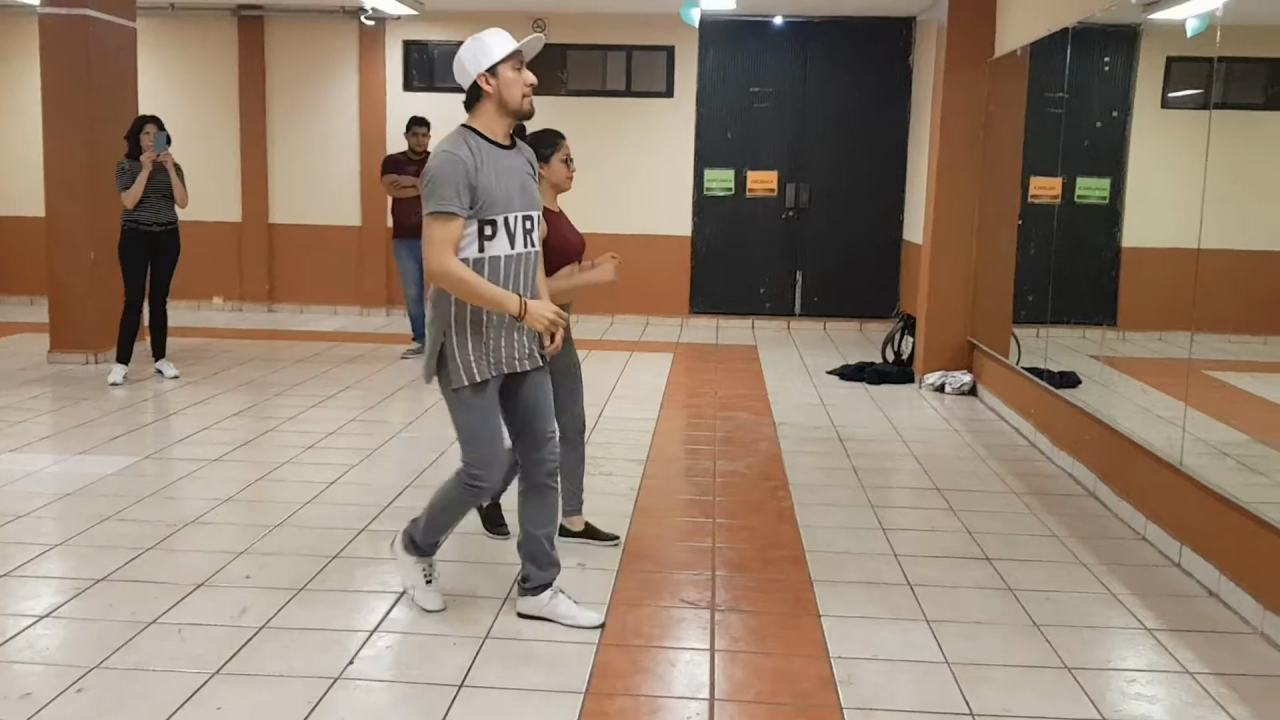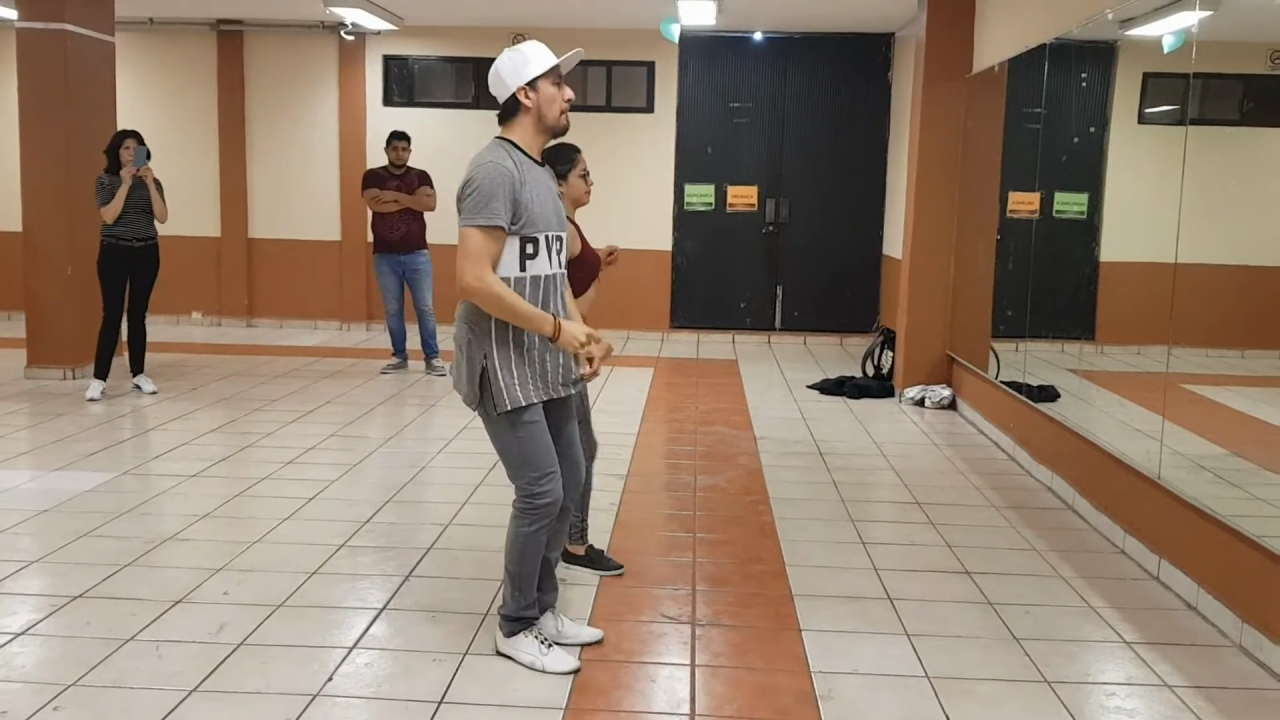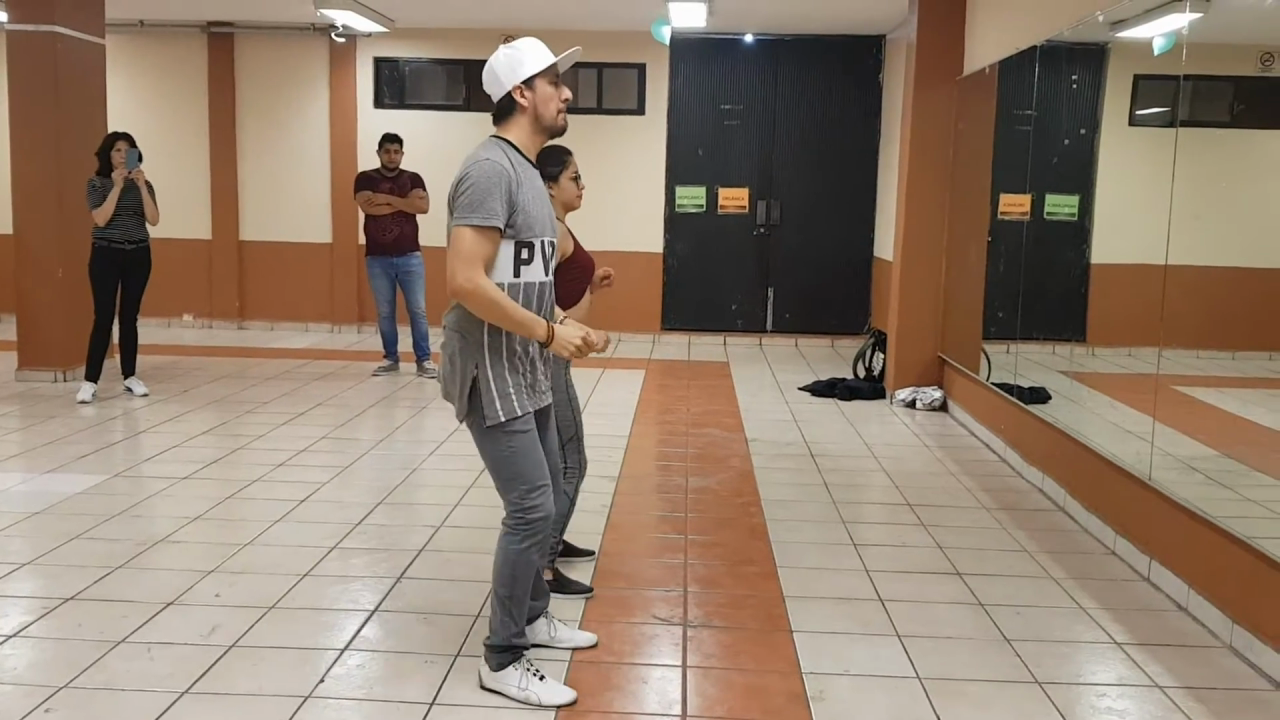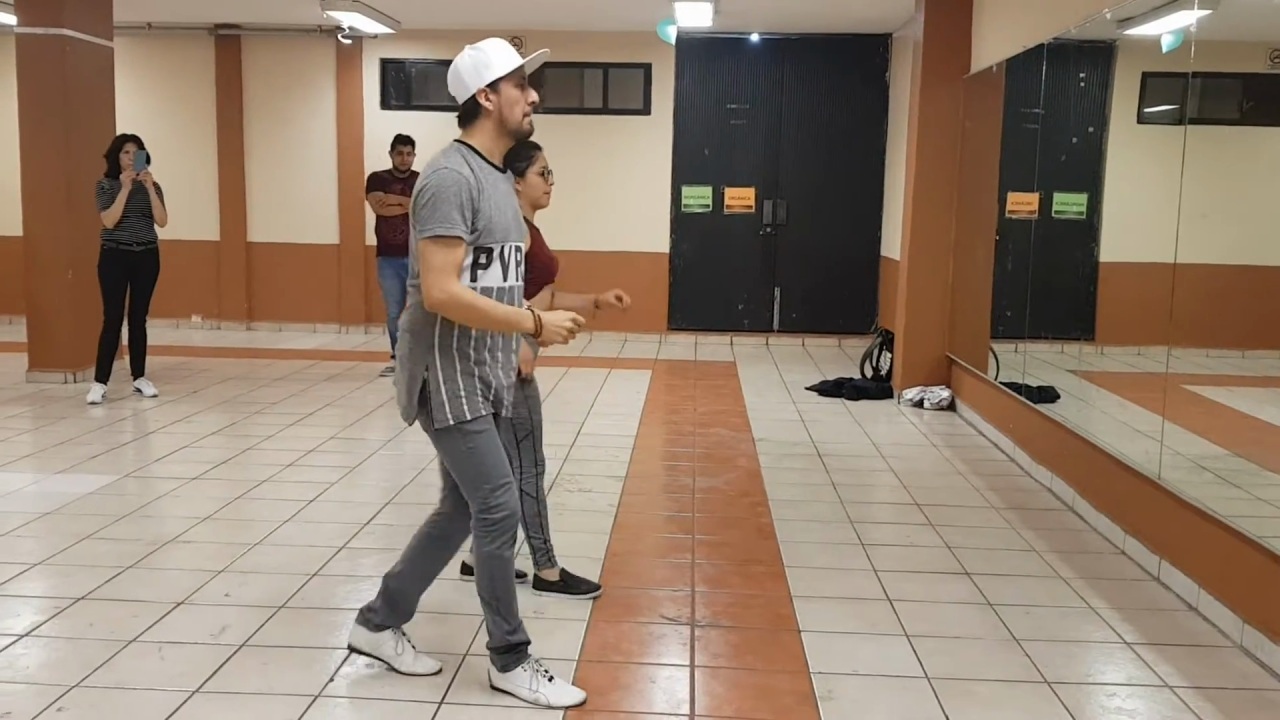
dt=0.4s
person 1, frame 1
left shoulder: (525, 157)
right shoulder: (454, 158)
right elbow: (440, 264)
left wrist: (545, 308)
right wrist: (521, 308)
left hip: (521, 342)
right hip: (470, 343)
left knee: (543, 462)
right knee: (486, 471)
left ankle: (537, 587)
right ankle: (417, 545)
person 1, frame 2
left shoulder: (542, 172)
right shoulder: (495, 171)
right elbow: (473, 279)
left wrist: (575, 326)
right wrist: (556, 331)
left hip: (544, 363)
right hip: (502, 364)
left knee: (566, 485)
right knee: (540, 492)
left ankle: (539, 608)
right ankle: (516, 627)
person 1, frame 3
left shoulder: (528, 172)
right shoulder: (489, 170)
right elbow: (466, 282)
left wrist: (564, 322)
right wrist: (549, 334)
left hip: (524, 372)
right hip: (490, 373)
left knee: (544, 500)
right knee: (531, 509)
left ankle: (530, 616)
right ankle: (504, 660)
person 1, frame 4
left shoulder: (498, 177)
right shoulder: (451, 177)
right elbow: (441, 292)
left wrist: (533, 316)
right wrist: (535, 327)
left hip: (486, 375)
right hip: (448, 375)
left knee: (463, 507)
right knee: (499, 510)
left ankle: (379, 623)
right ankle: (510, 659)
person 2, frame 1
left shoulder: (558, 215)
left wrist: (592, 266)
right wrist: (591, 276)
left hip: (560, 330)
left knee: (574, 426)
left ankle: (573, 520)
right ankle: (490, 500)
person 2, frame 2
left shoulder: (564, 228)
right shoulder: (561, 231)
left wrist: (596, 265)
right wrist: (589, 344)
left knee: (574, 449)
right knee: (582, 449)
left ankle: (565, 538)
right ankle: (576, 546)
person 2, frame 3
left shoulder: (553, 231)
right shoulder: (553, 232)
left wrist: (592, 284)
left hip: (547, 359)
right hip: (547, 361)
left knee: (560, 461)
right knee: (569, 466)
left ankle: (552, 543)
right ankle: (544, 570)
person 2, frame 4
left shoulder: (530, 231)
left elbow: (544, 298)
left wrist: (596, 300)
right wrist: (519, 346)
left hip: (518, 360)
left knee: (519, 462)
right knee: (530, 463)
right ankle: (548, 572)
person 3, frame 1
left shoulder: (172, 167)
right shoulder: (125, 166)
left elbow: (182, 202)
right elbow: (129, 202)
left wrist: (170, 169)
right wrist: (145, 170)
left hip: (167, 237)
right hip: (135, 237)
left knee: (159, 300)
right knee: (134, 300)
left ankle: (160, 359)
right ankle: (121, 363)
person 3, frame 2
left shoulder: (152, 181)
right shoulder: (105, 180)
left elbow: (162, 217)
right elbow: (109, 217)
left wrist: (150, 183)
right wrist: (126, 184)
left hip: (146, 252)
right hip: (114, 252)
left knee: (138, 315)
right knee: (112, 315)
left ankle: (138, 374)
right ankle: (98, 379)
person 3, frame 3
left shoulder: (143, 184)
right shoulder: (97, 183)
left elbow: (153, 220)
right elbow: (101, 219)
left wrist: (142, 186)
right wrist: (117, 187)
left hip: (138, 255)
right hip: (106, 255)
left knee: (129, 318)
right knee: (104, 318)
left ankle: (130, 377)
right ankle: (90, 382)
person 3, frame 4
left shoulder: (152, 186)
right shoulder: (106, 185)
left elbow: (162, 221)
right elbow: (109, 221)
left wrist: (149, 188)
right wrist: (125, 189)
left hip: (146, 257)
right hip: (115, 256)
left knee: (138, 319)
right knee: (113, 319)
left ankle: (139, 378)
right ankle: (100, 382)
person 4, frame 1
right shoulder: (392, 161)
right elbow: (393, 190)
left wrist: (413, 182)
right wrist: (421, 185)
right hip: (404, 240)
right knee: (412, 294)
right ankle: (419, 340)
person 4, frame 2
left shoulder: (420, 176)
right shoulder: (373, 176)
left elbow: (430, 204)
right elbow: (375, 204)
left wrist: (396, 196)
right wrist: (412, 199)
left hip: (417, 254)
right hip: (385, 256)
left knee: (425, 308)
right knee: (393, 309)
left ankle: (432, 357)
right ankle: (399, 356)
person 4, frame 3
left shoulder: (413, 178)
right shoulder: (365, 178)
left elbow: (423, 206)
right elbow: (368, 207)
left wrist: (388, 198)
right wrist: (404, 202)
left hip: (410, 256)
right hip: (378, 258)
left knee: (418, 310)
right knee: (385, 312)
left ankle: (424, 359)
right ankle: (391, 358)
person 4, frame 4
right shoulder: (377, 179)
right elbow: (380, 207)
left wrist: (397, 199)
right wrist: (411, 203)
right hip: (388, 258)
right knee: (393, 312)
right ankle: (398, 357)
